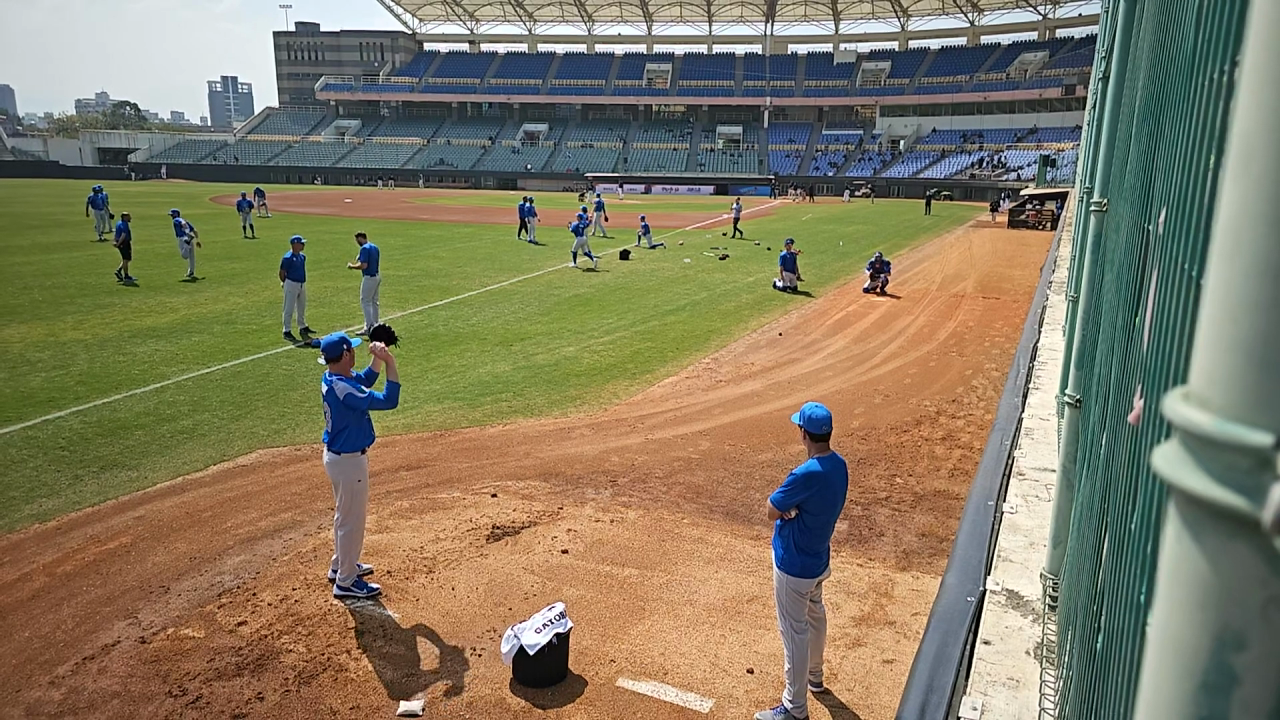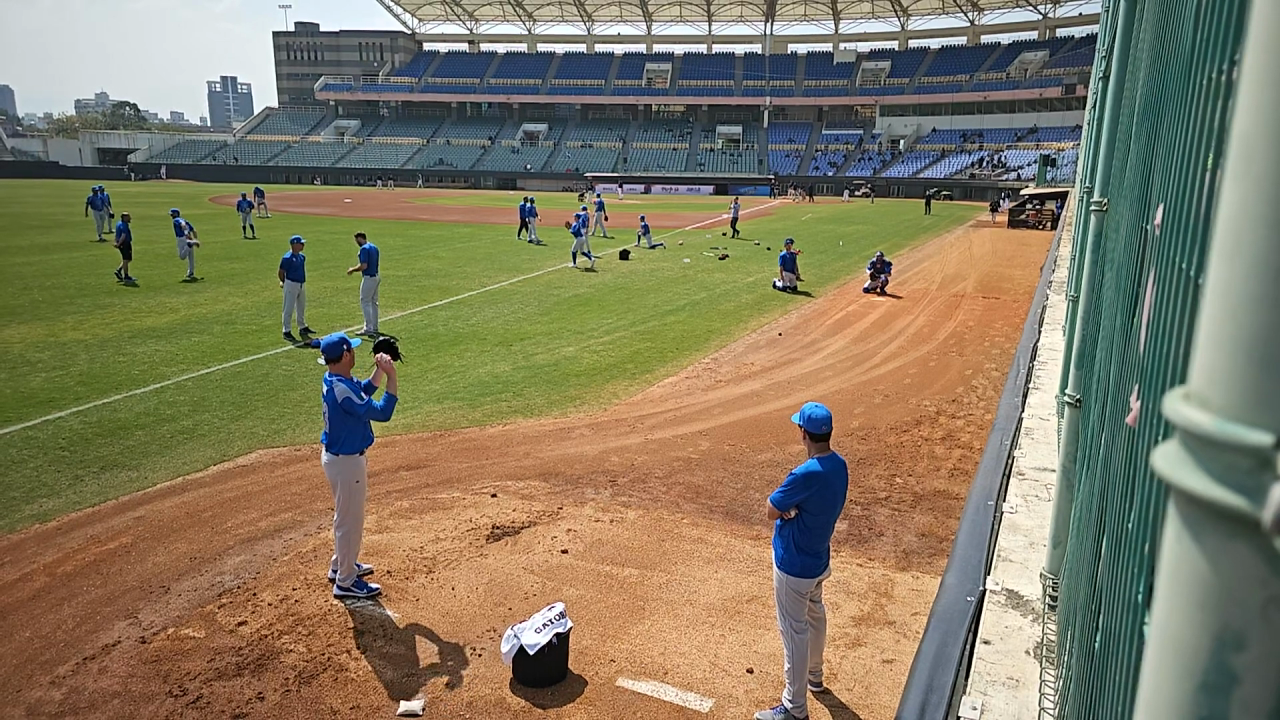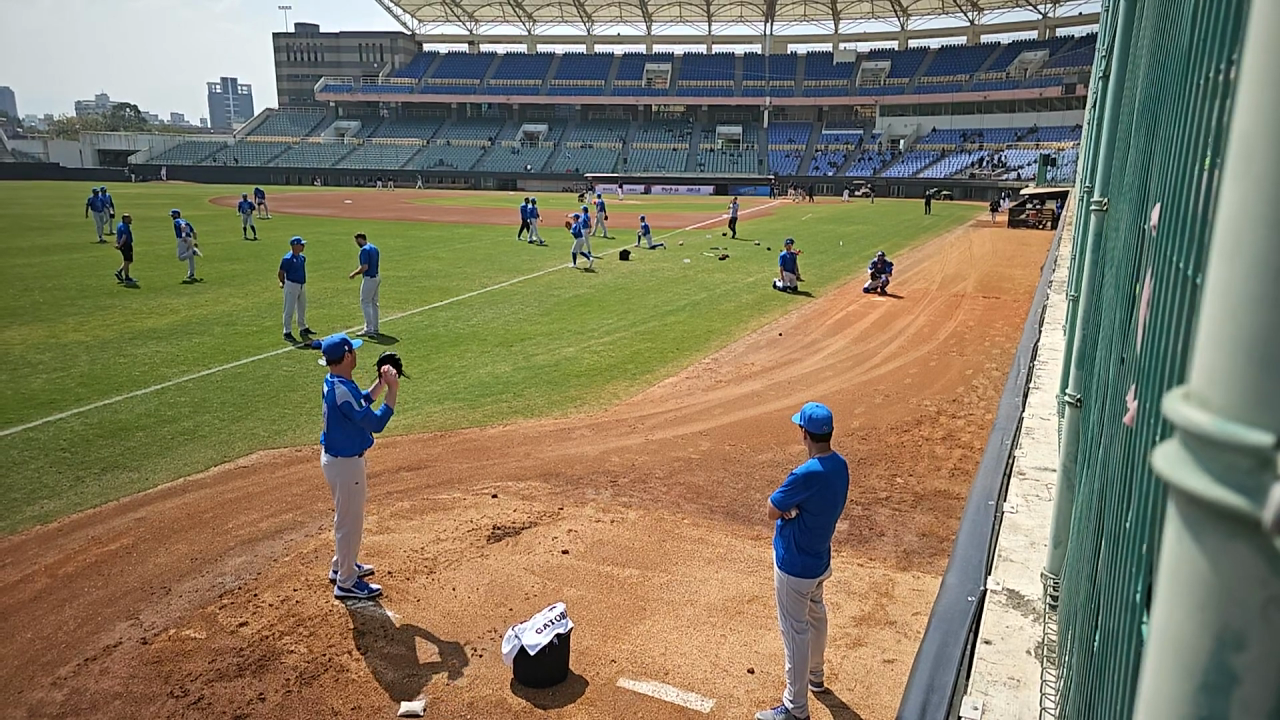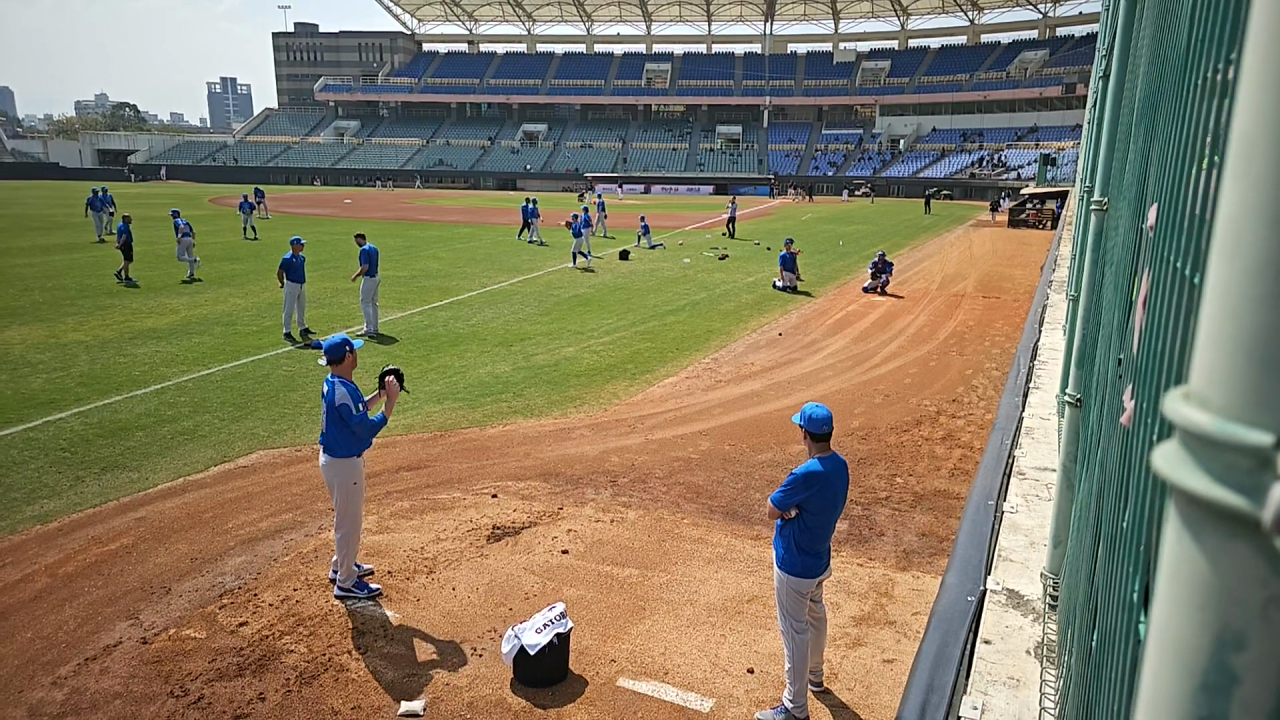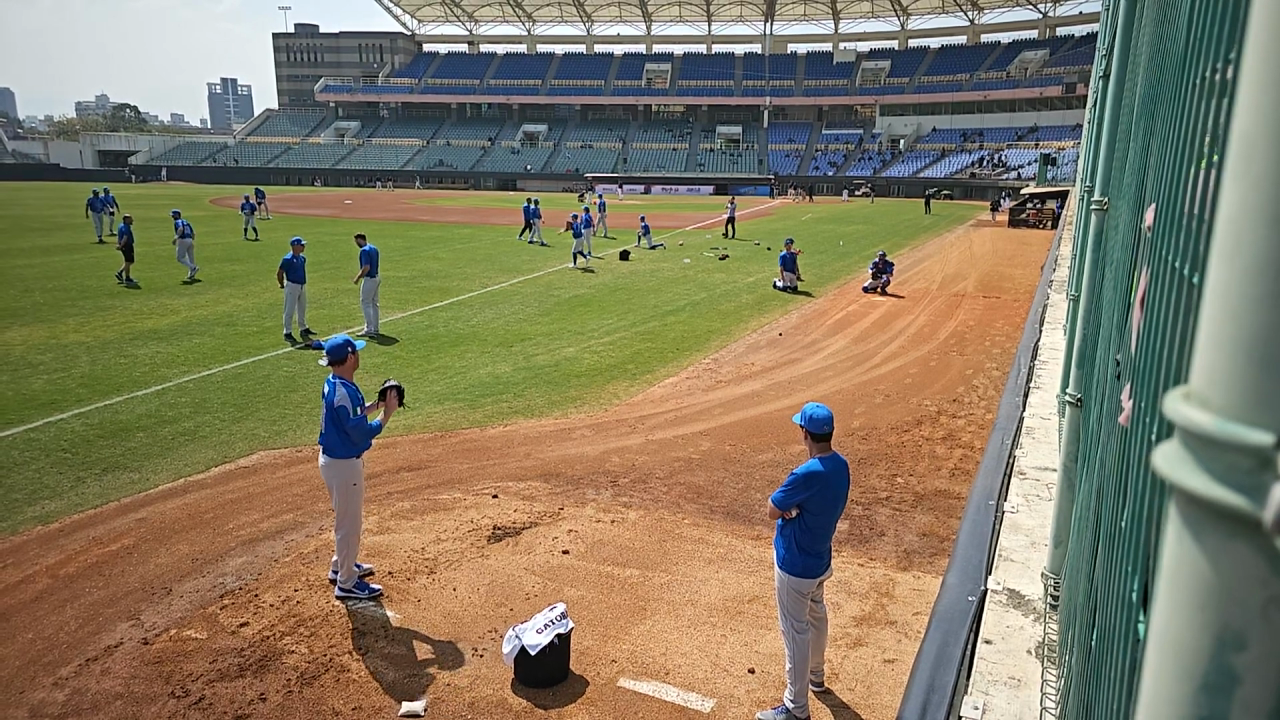
dt=0.5s
person 1, frame 1
left shoulder: (806, 474)
right shoulder: (839, 465)
left elbow: (772, 511)
left wrist: (785, 505)
right wrist: (791, 506)
left hip: (794, 565)
right hip: (818, 558)
left knee: (795, 632)
right knee: (815, 616)
right ankle: (814, 675)
person 1, frame 2
left shoulder: (806, 474)
right shoulder: (839, 465)
left elbow: (772, 510)
left wrist: (785, 504)
right wrist: (792, 506)
left hip: (794, 565)
right hip: (818, 559)
left knee: (794, 632)
right knee: (815, 616)
right ankle: (814, 676)
person 1, frame 3
left shoulder: (807, 474)
right shoulder: (840, 466)
left elbow: (772, 511)
left wrist: (786, 503)
right wrist: (792, 505)
left hip: (795, 565)
right hip: (819, 559)
left knee: (795, 631)
right knee: (815, 616)
right ankle: (815, 675)
person 1, frame 4
left shoulder: (806, 474)
right shoulder: (840, 465)
left elbow: (772, 510)
left wrist: (786, 504)
right wrist: (793, 505)
left hip: (795, 565)
right hip: (819, 559)
left knee: (795, 632)
right knee: (815, 616)
right ankle: (815, 675)
person 1, frame 5
left shoulder: (807, 474)
right shoulder: (841, 466)
left elbow: (772, 511)
left wrist: (787, 504)
right wrist: (793, 506)
left hip: (795, 565)
right hip: (820, 559)
left knee: (796, 632)
right knee: (816, 616)
right ankle: (816, 675)
person 2, frame 1
left shoulder: (333, 378)
right shoulder: (342, 389)
left elbow: (365, 381)
right elbow: (389, 401)
left wrist: (378, 358)
right wrist: (390, 362)
left hip: (338, 454)
right hip: (348, 460)
left knee: (346, 514)
right knee: (352, 519)
left ankle: (341, 565)
right ankle: (345, 581)
person 2, frame 2
left shoulder: (334, 379)
right shoulder: (341, 390)
left elbow: (364, 391)
right elbow: (383, 413)
left wrist: (380, 370)
right wrist: (392, 376)
left hip: (337, 455)
right hip: (346, 461)
left knee: (346, 515)
right knee: (350, 520)
left ankle: (341, 565)
right ankle: (346, 582)
person 2, frame 3
left shoulder: (334, 382)
right shoulder: (342, 391)
left elbow: (361, 402)
right elbow: (376, 423)
left wrist: (381, 382)
right wrist: (393, 390)
left hip: (337, 456)
right hip: (346, 462)
left knee: (347, 516)
right knee: (350, 521)
left ankle: (342, 566)
right ankle: (346, 582)
person 2, frame 4
left shoulder: (333, 383)
right shoulder: (343, 391)
left elbow: (356, 410)
right elbow: (368, 429)
left wrist: (381, 392)
right wrist: (391, 401)
left hip: (335, 457)
right hip: (344, 463)
left knee: (346, 517)
right knee: (349, 521)
left ankle: (341, 565)
right ankle: (346, 582)
person 2, frame 5
left shoulder: (334, 383)
right shoulder: (344, 392)
right elbow: (361, 435)
left wrist: (378, 404)
right wrist: (388, 412)
left hip: (334, 458)
right hip: (343, 464)
left knee: (347, 518)
right knee: (349, 522)
left ankle: (342, 566)
right ankle: (347, 583)
